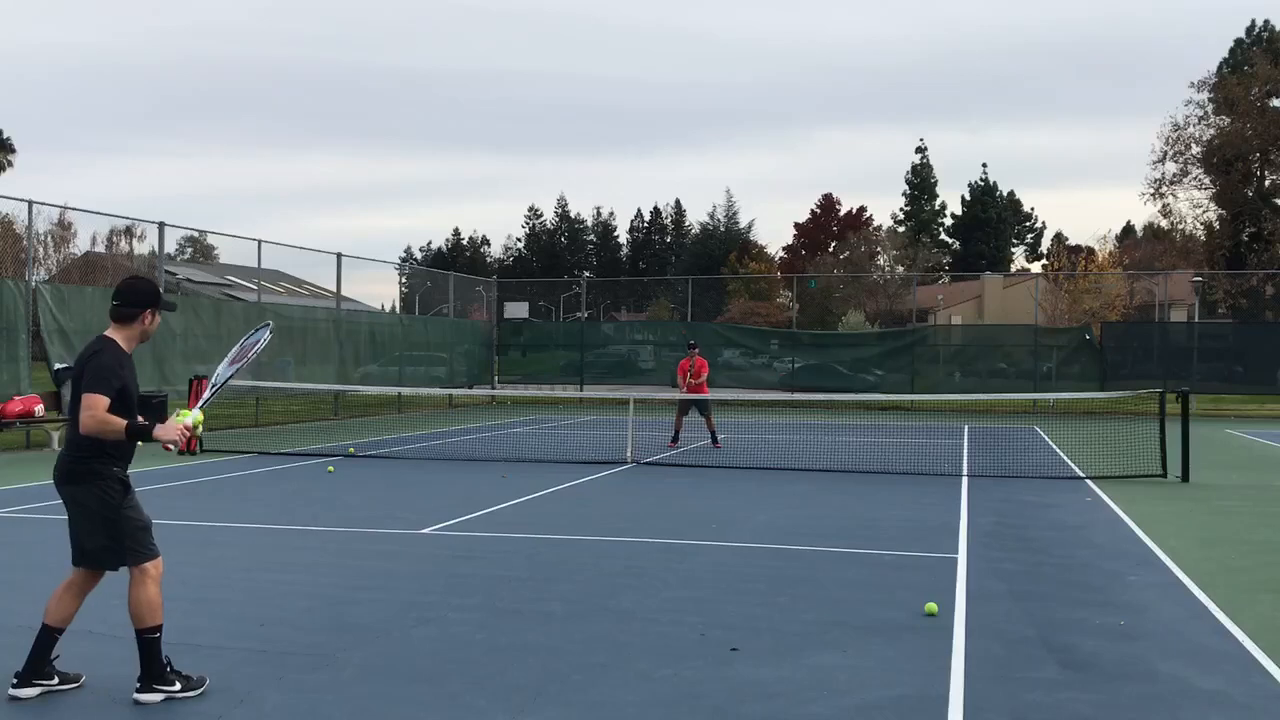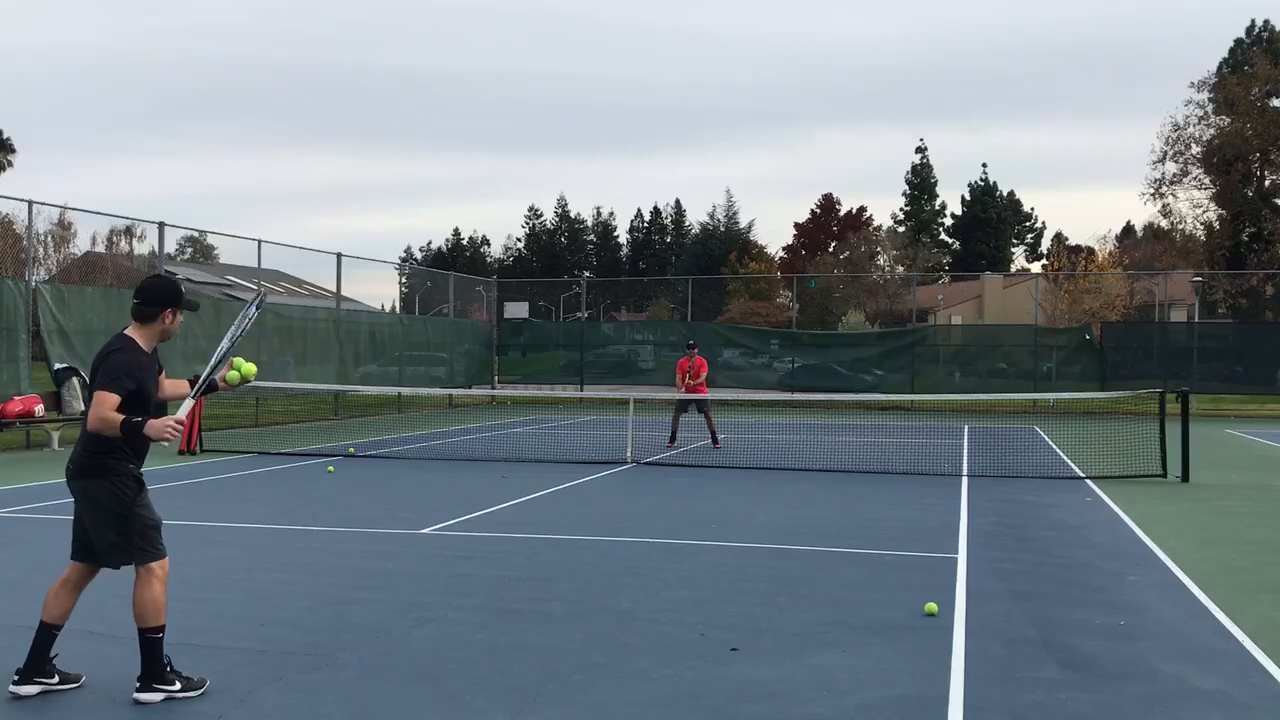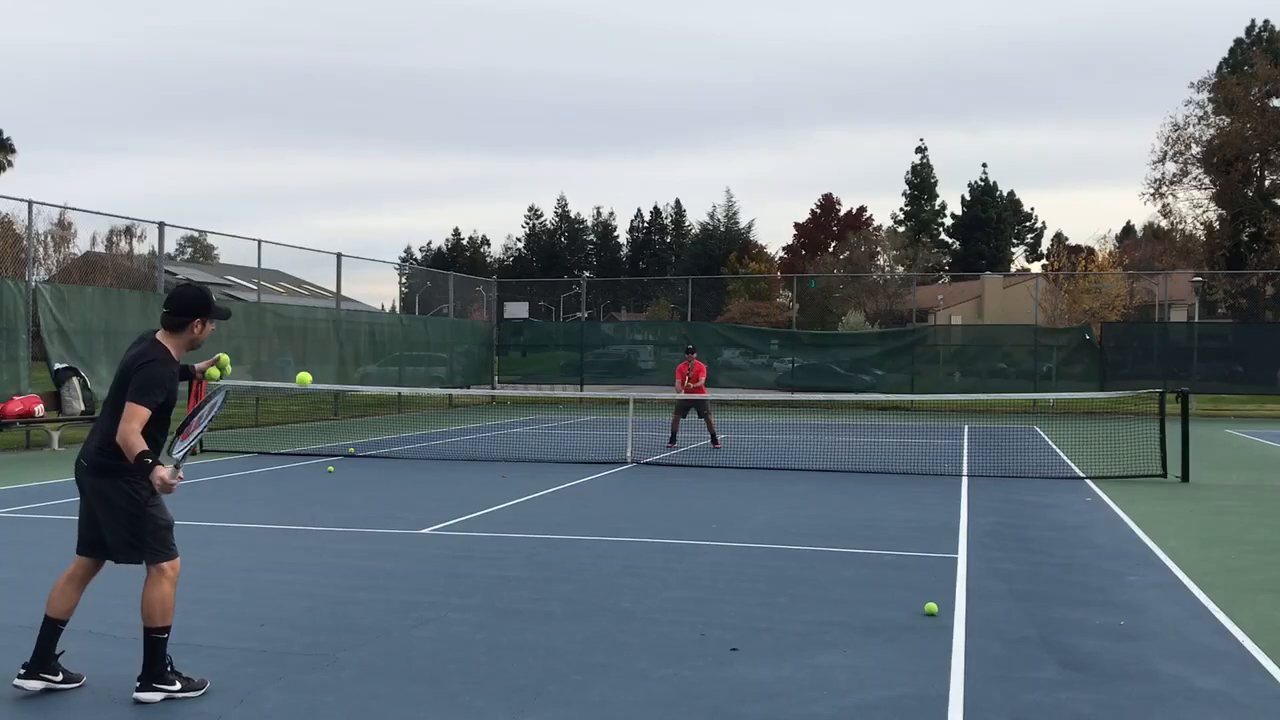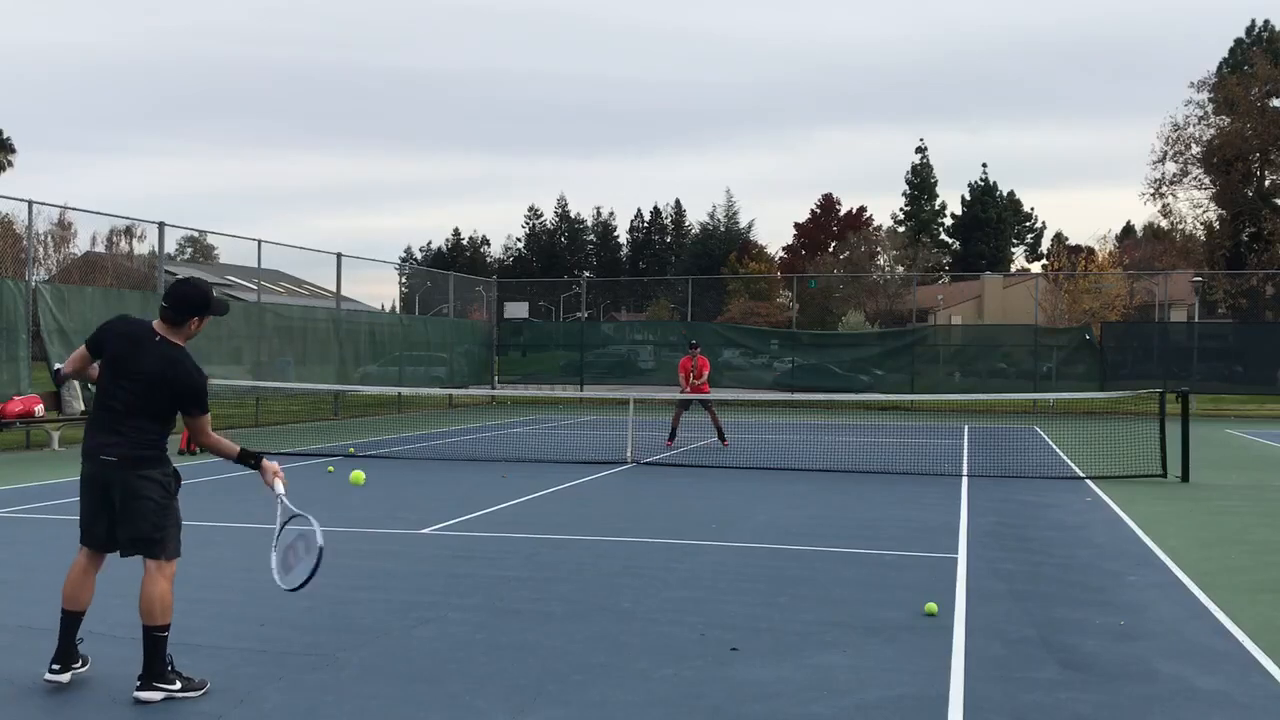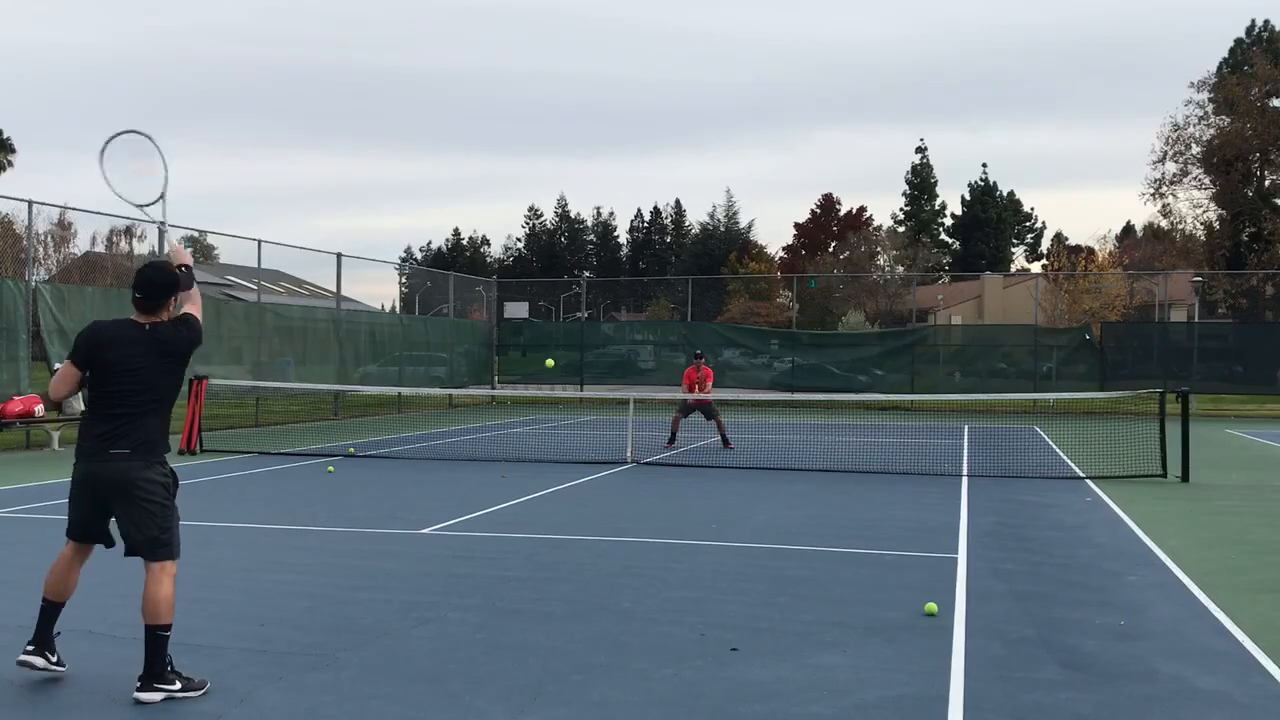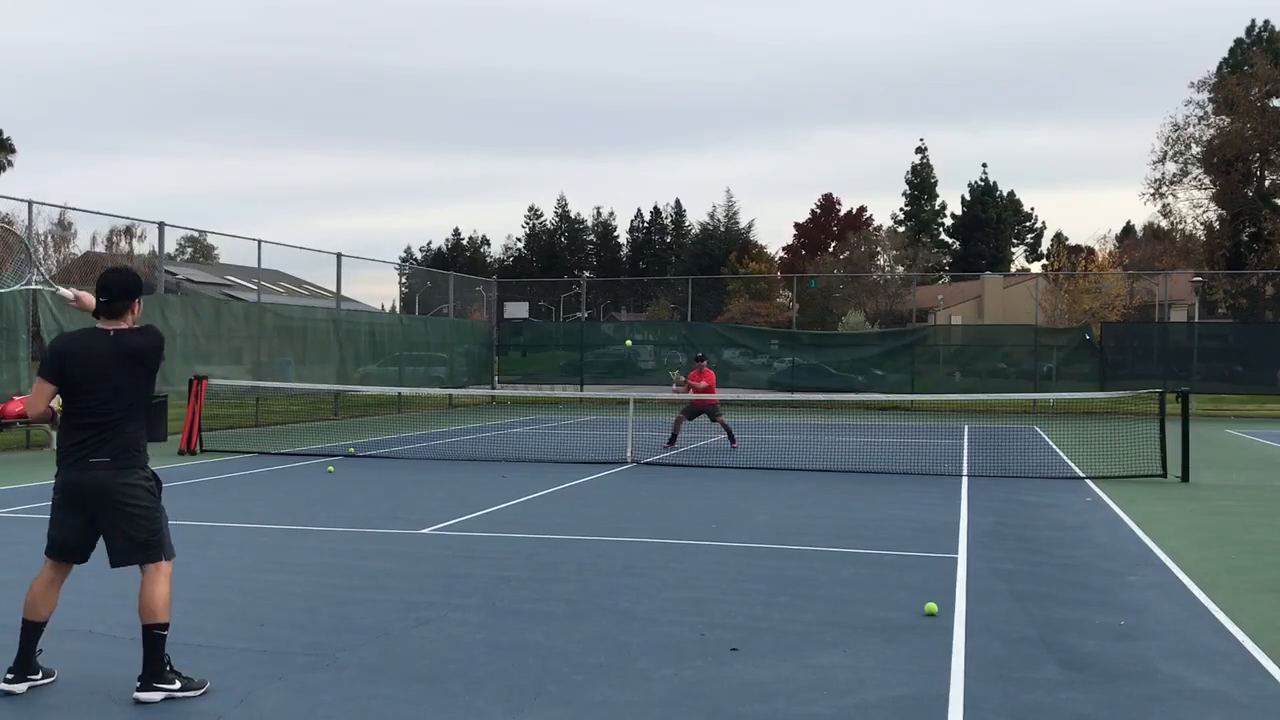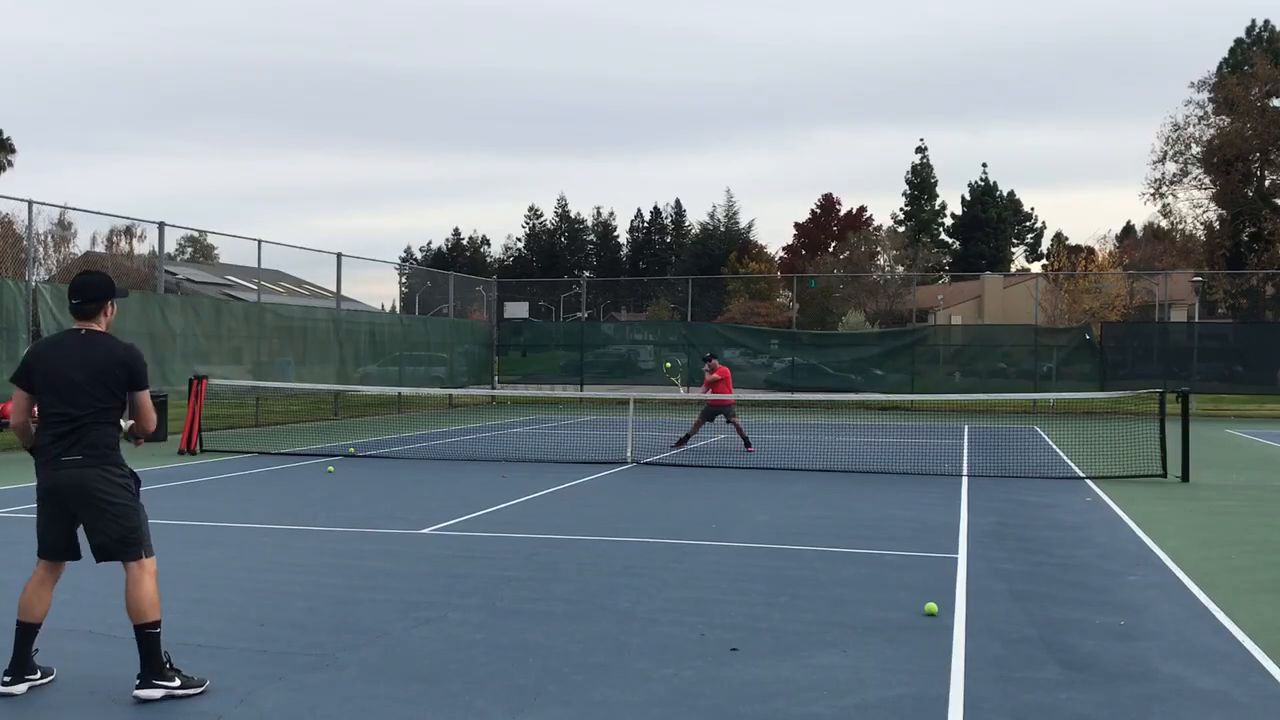
dt=0.2s
person 1, frame 1
left shoulder: (114, 353)
right shoulder: (106, 358)
right elbow: (90, 421)
left wrist: (157, 426)
right wrist: (150, 432)
left hip: (86, 477)
right hip: (95, 479)
left knee: (87, 572)
right knee: (147, 568)
left ankle: (34, 672)
right ankle: (154, 677)
person 1, frame 2
left shoulder: (143, 351)
right shoulder: (123, 357)
left elbow: (161, 389)
right elbow: (98, 418)
left wrist: (212, 383)
right wrist: (145, 427)
left hip: (97, 474)
right hip: (109, 476)
left knee: (82, 568)
right knee: (153, 567)
left ankle: (34, 670)
right ankle: (155, 676)
person 1, frame 3
left shoulder: (153, 345)
right shoulder: (157, 367)
right elbow: (127, 432)
left wrist: (195, 372)
right wrist: (150, 467)
left hip: (98, 471)
right hip: (120, 476)
left knee: (85, 564)
right knee: (165, 566)
left ankle: (39, 665)
right ankle: (156, 676)
person 1, frame 4
left shoulder: (119, 329)
right shoulder: (186, 373)
left elbow: (71, 368)
right elbow: (203, 439)
left wrist: (62, 374)
right wrist: (254, 461)
left hip: (97, 461)
right hip: (142, 471)
left knee: (90, 553)
right knee: (161, 565)
left ankle: (64, 656)
right ankle: (155, 675)
person 1, frame 5
left shoulder: (97, 334)
right shoulder: (177, 337)
left elbow: (57, 393)
right elbow: (193, 309)
right wrist: (185, 268)
left hip: (92, 460)
right hip: (142, 467)
left knee: (76, 548)
right knee: (162, 565)
left ankle: (39, 644)
right ankle: (156, 675)
person 1, frame 6
left shoulder: (65, 347)
right shoulder: (149, 343)
right wrist: (98, 303)
left hip: (73, 473)
right hip: (125, 474)
left knee: (55, 566)
right knee: (157, 568)
right ankle: (155, 675)
person 1, frame 7
left shoulder: (39, 350)
right shoulder: (124, 355)
right elbow: (148, 423)
right wrist: (130, 433)
left hip: (52, 473)
right hip: (100, 472)
left knee: (48, 567)
right knee: (141, 565)
right ankle: (154, 672)
